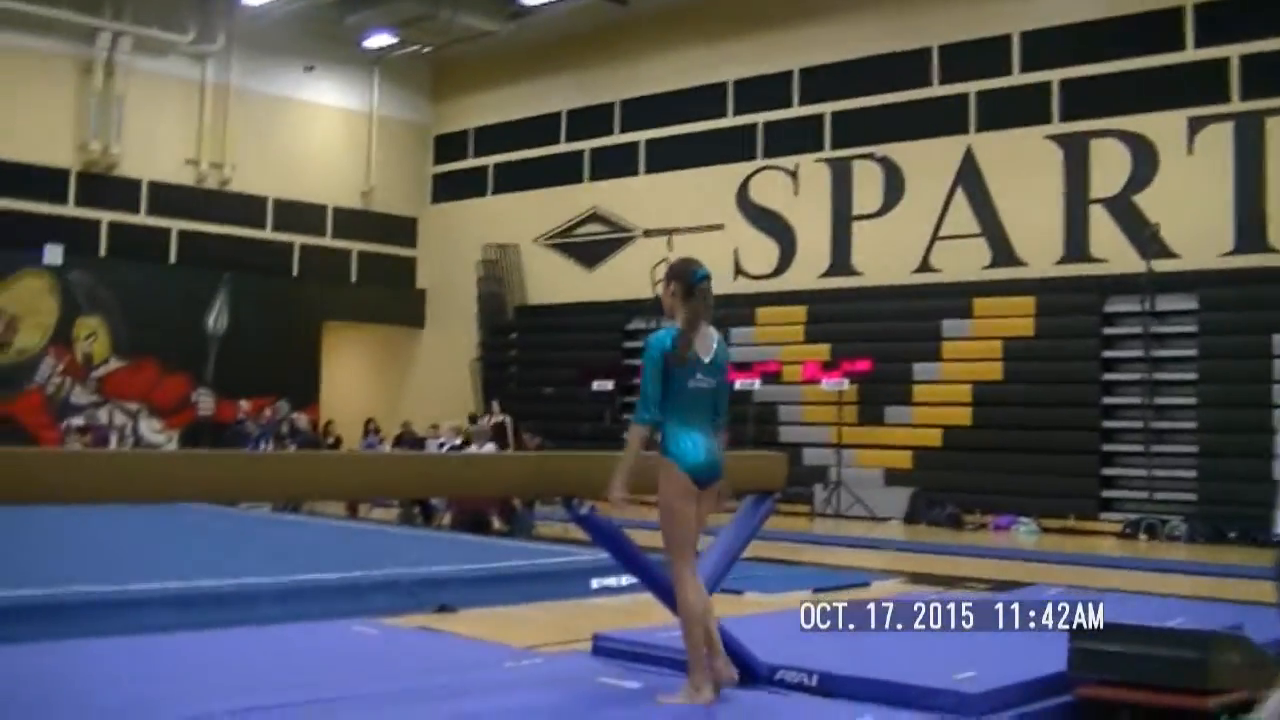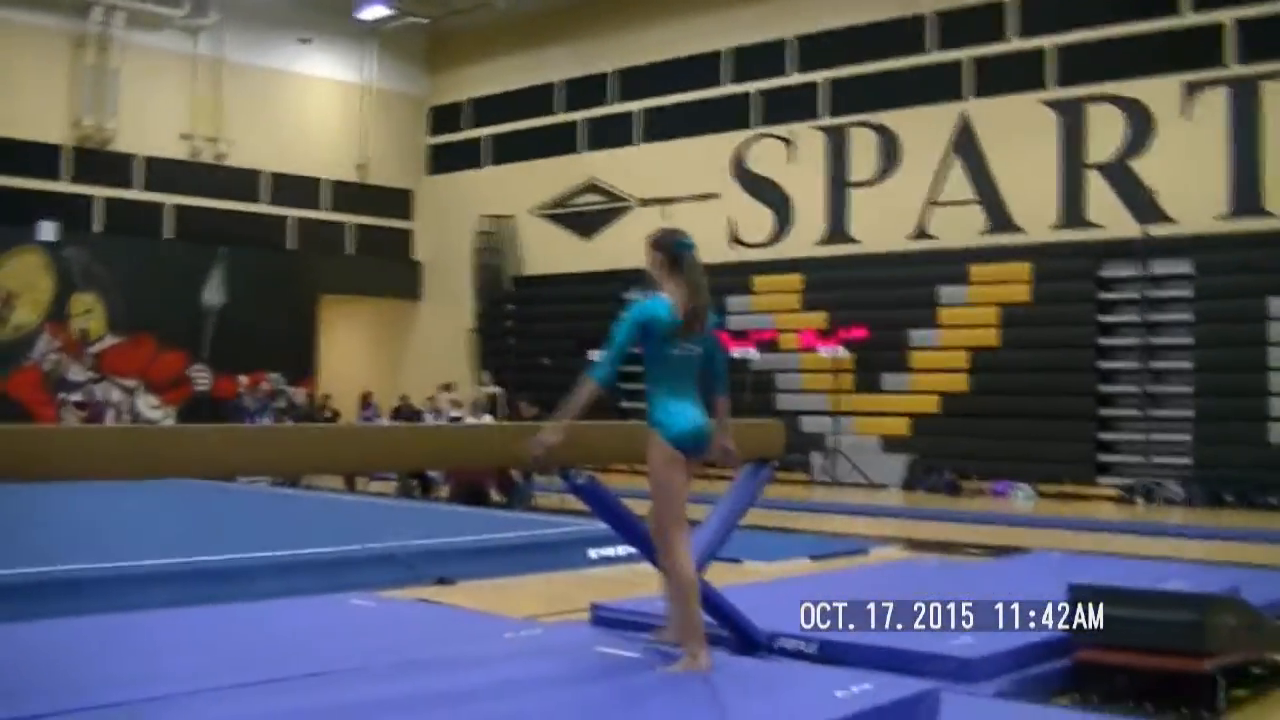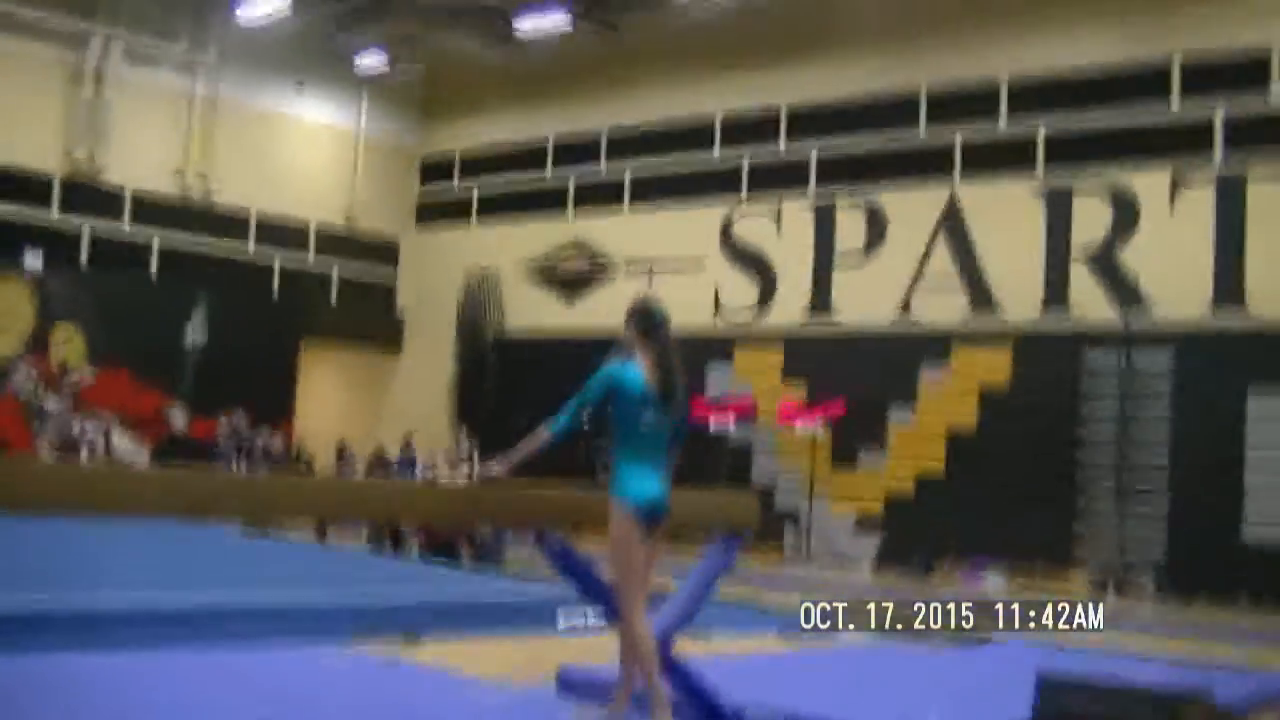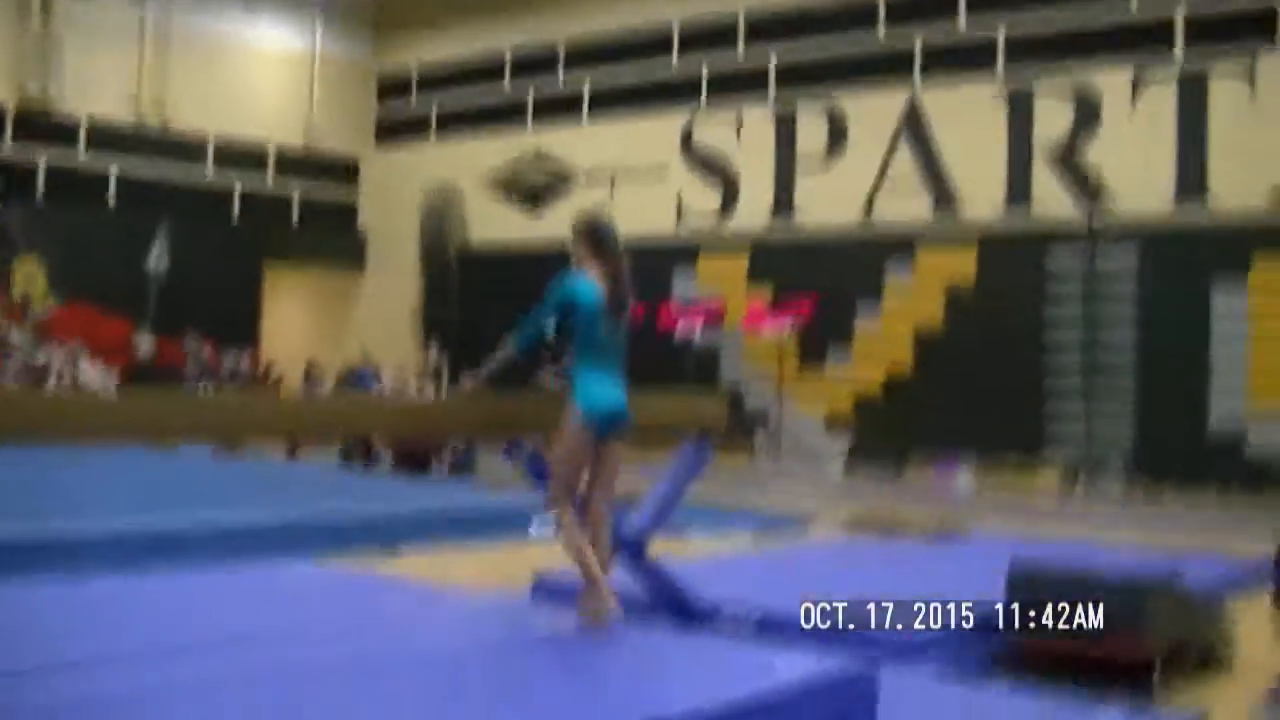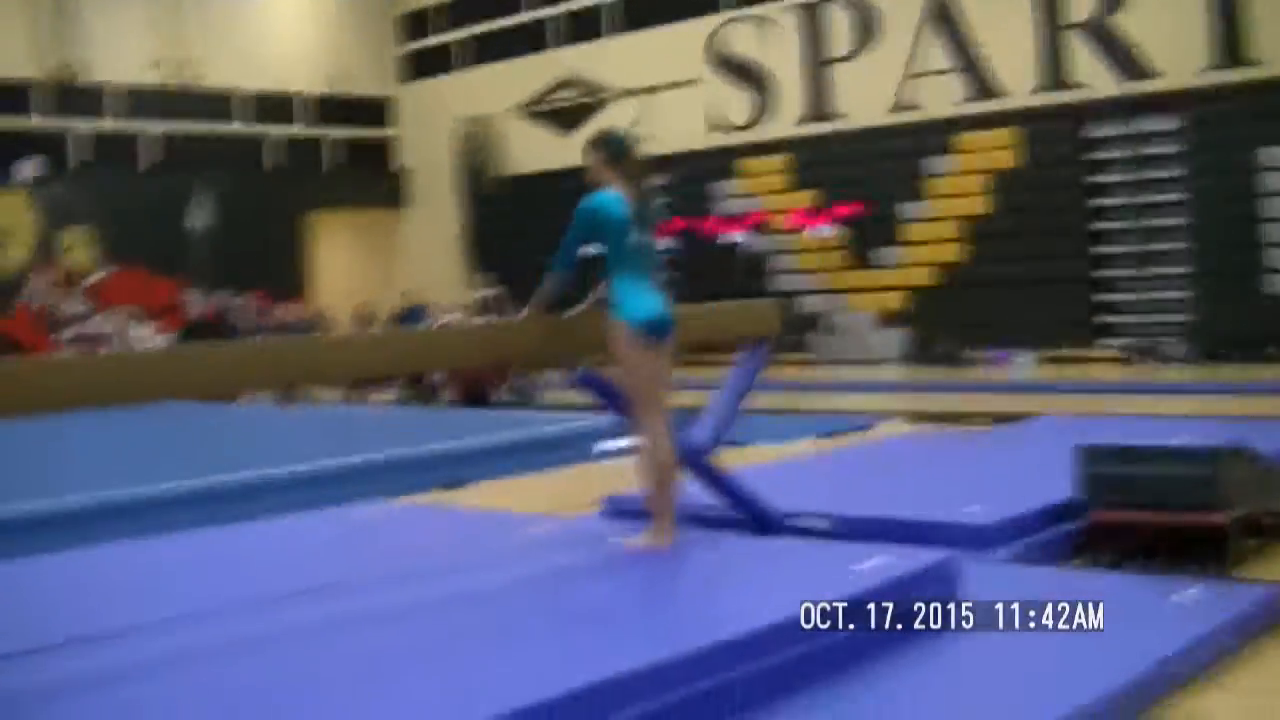
dt=0.3s
person 1, frame 1
left shoulder: (661, 342)
right shoulder: (719, 343)
left elbow: (646, 414)
left wrist: (621, 478)
left hip: (679, 459)
right hip: (709, 458)
left knee: (681, 570)
right knee: (686, 566)
left ankle: (699, 683)
right ankle: (719, 662)
person 1, frame 2
left shoulder: (645, 309)
right shoulder: (704, 313)
left elbow: (603, 370)
right elbow: (719, 380)
left wrist: (558, 424)
right wrist: (723, 433)
left hip: (668, 429)
right hip: (697, 425)
left knee: (676, 538)
right knee: (664, 529)
left ankle: (698, 650)
right ankle: (679, 625)
person 1, frame 3
left shoulder: (617, 374)
right shoulder: (671, 381)
left elbow: (564, 421)
left wrist: (508, 461)
left hip: (629, 496)
right hip: (656, 495)
left knee: (633, 606)
right knee: (630, 600)
person 1, frame 4
left shoulder: (570, 286)
right shoulder: (619, 292)
left elbow: (528, 335)
left wrist: (481, 374)
left hip: (589, 405)
right hip: (617, 403)
left knee: (561, 503)
right knee: (596, 509)
left ankle: (600, 592)
right ankle: (595, 604)
person 1, frame 5
left shoulder: (595, 203)
right shoulder: (640, 203)
left elbow: (564, 260)
left wrist: (533, 309)
left hip: (631, 316)
right hip: (660, 311)
left knee: (648, 424)
right knee: (657, 421)
left ankle: (660, 526)
right ankle: (665, 522)
